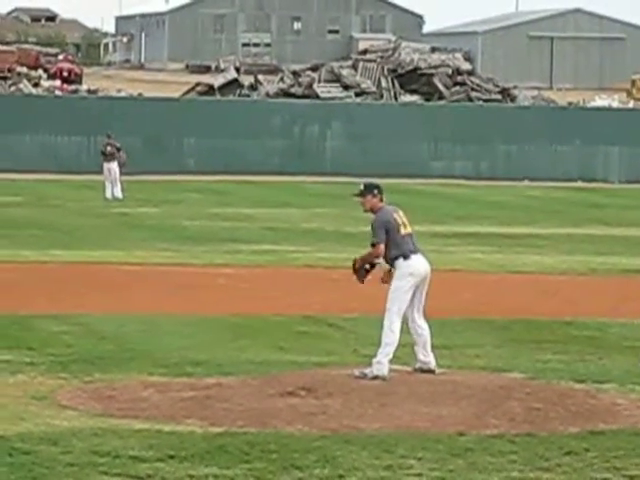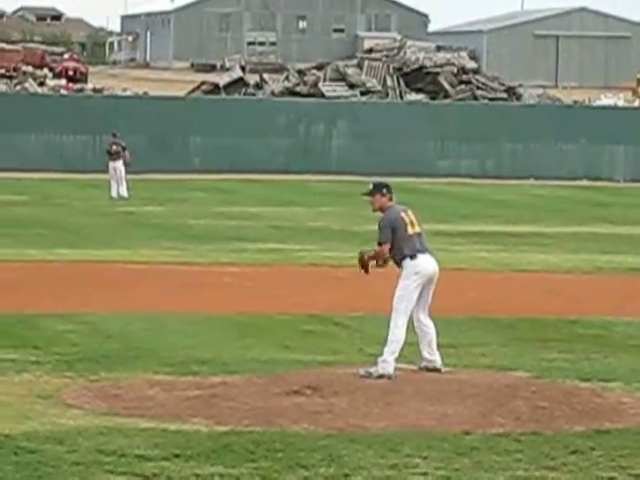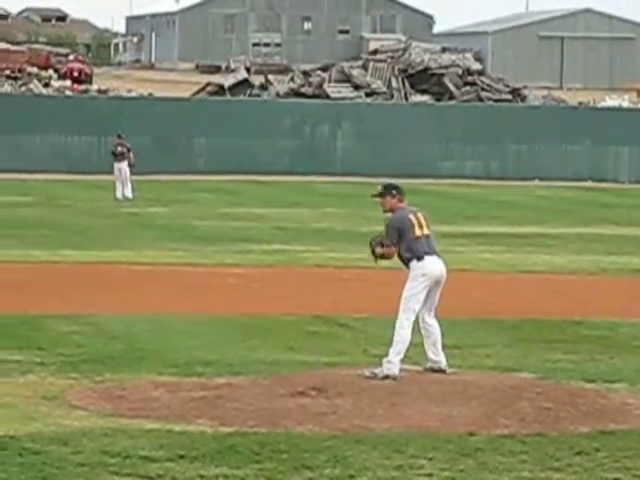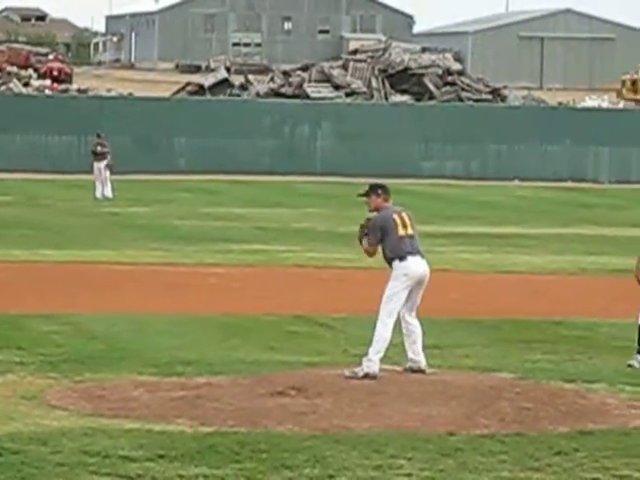
dt=0.1s
person 1, frame 1
left shoulder: (379, 219)
right shoulder: (396, 211)
left elbow: (378, 252)
left wrist: (361, 260)
right wrist: (391, 269)
left hip: (408, 266)
right hip: (422, 263)
left knee: (392, 318)
right knee: (415, 316)
left ankle: (380, 368)
right ankle: (427, 362)
person 1, frame 2
left shoulder: (387, 218)
right shoulder: (406, 210)
left elbow: (383, 251)
left wrist: (369, 257)
right wrist: (389, 257)
left hip: (415, 266)
right hip: (430, 263)
left knee: (399, 316)
right knee: (421, 315)
left ankle: (385, 366)
right ankle: (432, 361)
person 1, frame 3
left shoulder: (394, 220)
right shoulder: (418, 212)
left elbow: (389, 253)
left wrist: (379, 251)
right wrist: (388, 247)
left hip: (422, 267)
right hip: (438, 265)
left knee: (405, 317)
right knee: (427, 315)
left ankle: (390, 367)
right ankle: (437, 362)
person 1, frame 4
left shoulder: (378, 219)
right shoulder: (404, 212)
left elbow: (371, 252)
left wrist: (365, 242)
left hip: (405, 267)
right hip: (422, 265)
left knee: (386, 317)
right knee: (408, 315)
left ankle: (370, 366)
right ankle: (417, 362)
